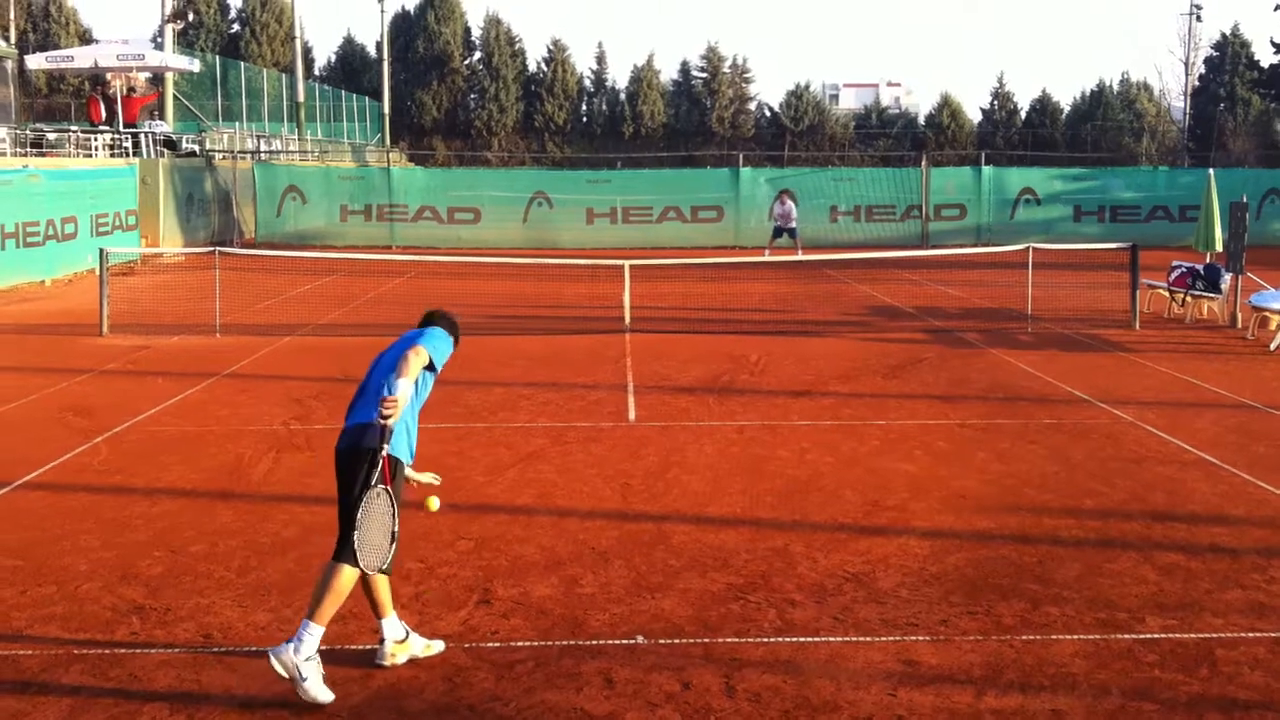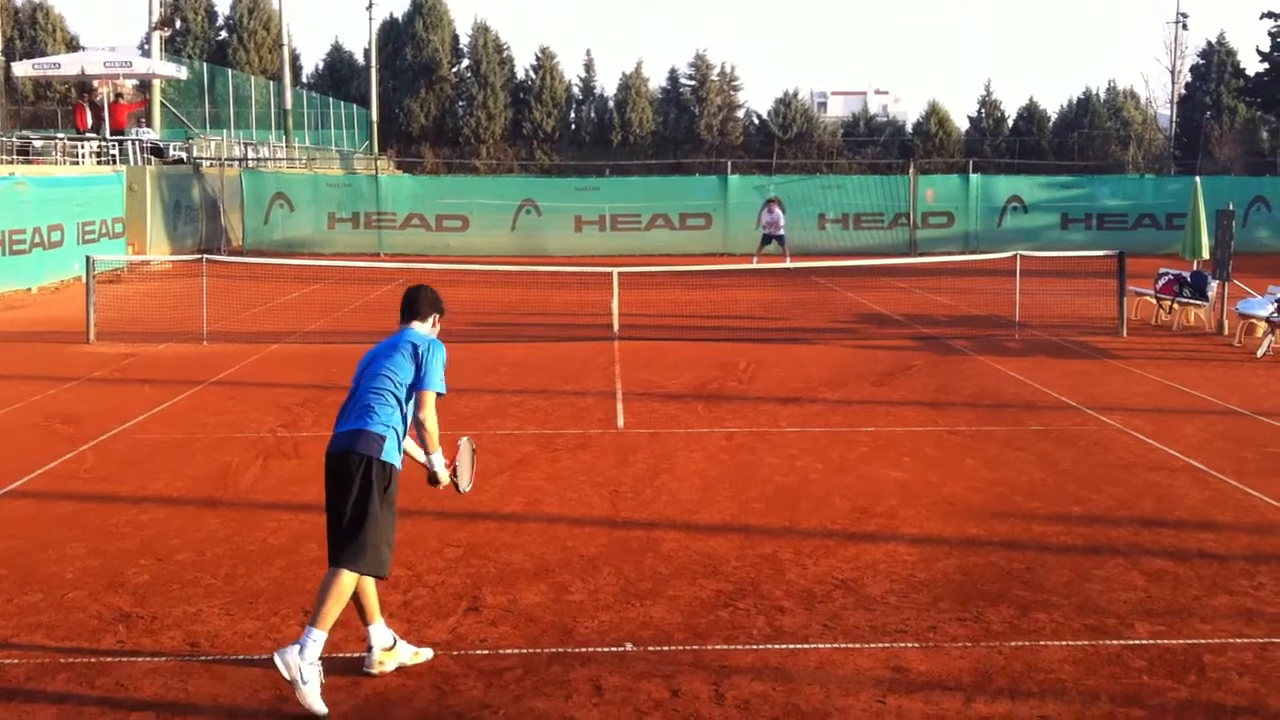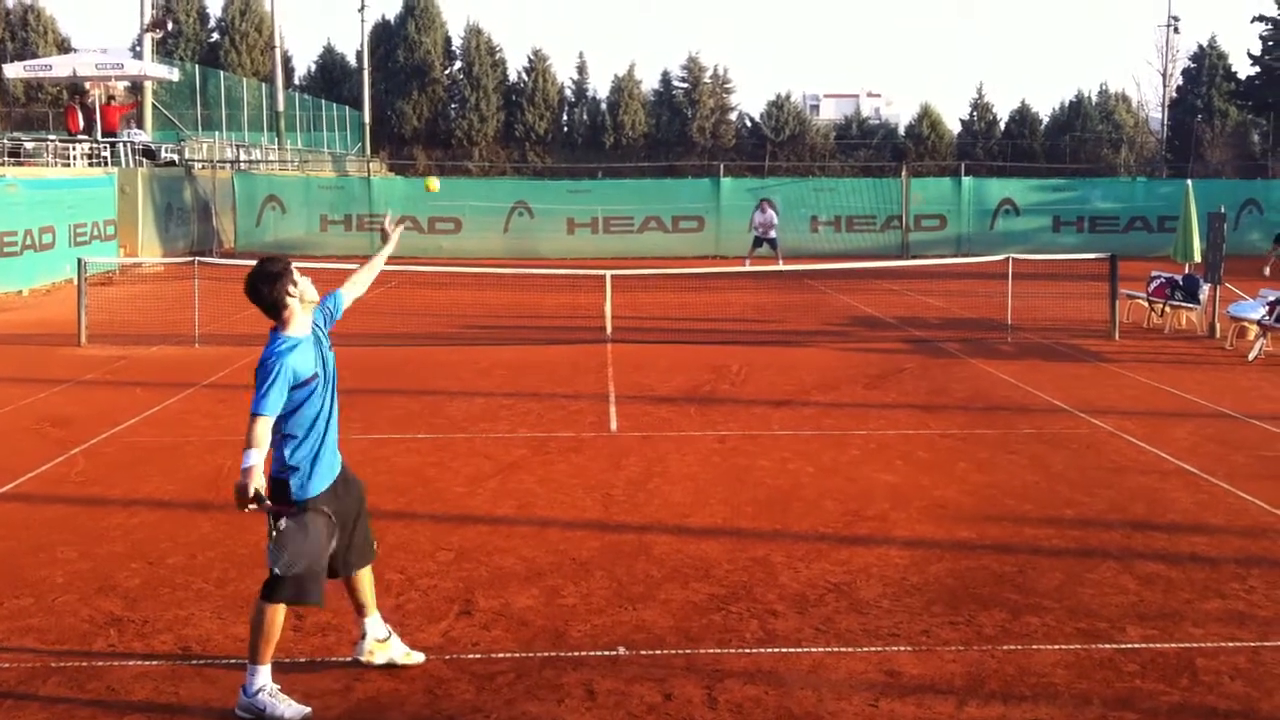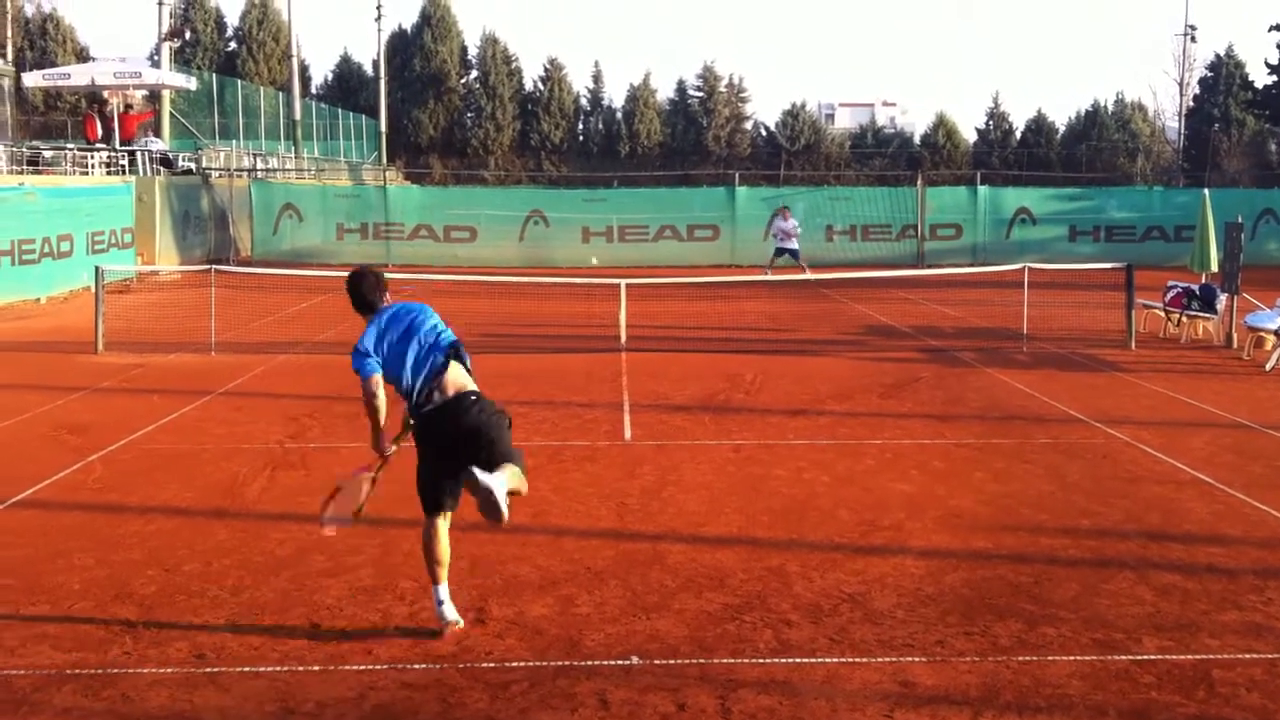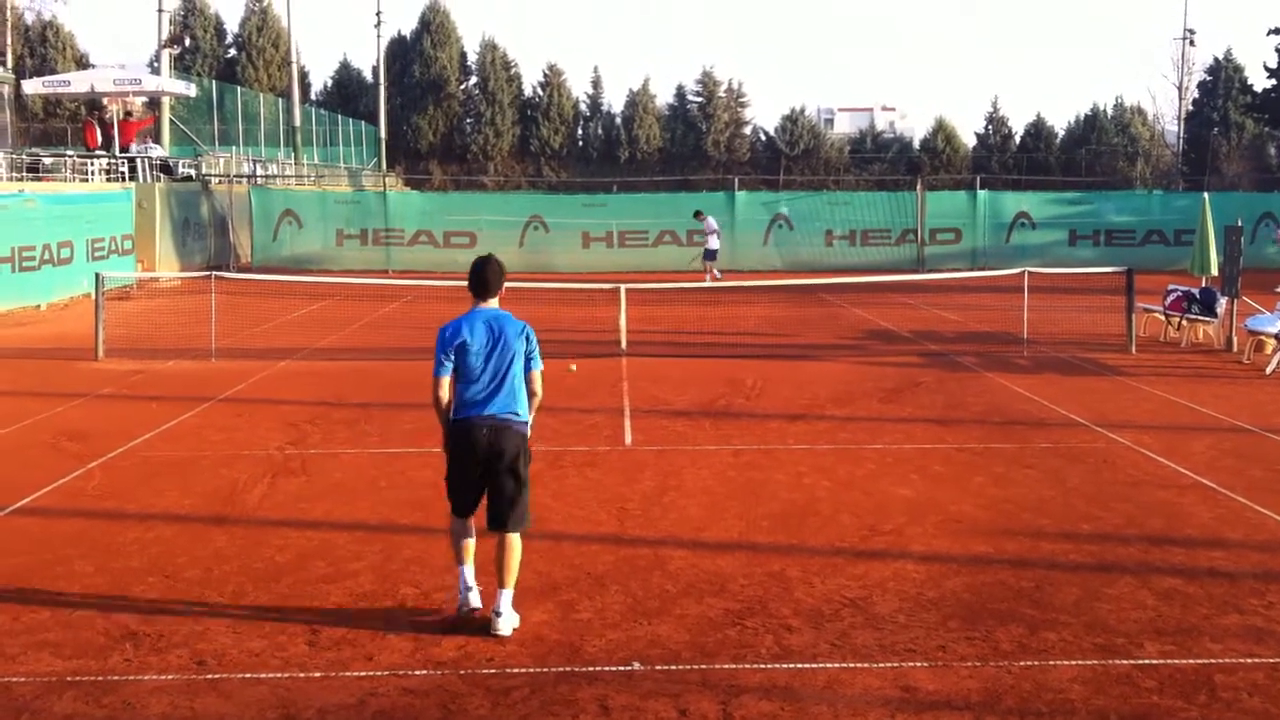
dt=1s
person 1, frame 1
left shoulder: (397, 346)
right shoulder: (438, 337)
right elbow: (414, 357)
left wrist: (409, 472)
right wrist: (403, 392)
left hip: (354, 443)
right hip: (378, 446)
right knee: (357, 550)
left ankle: (395, 639)
right ankle: (301, 649)
person 1, frame 2
left shoulder: (380, 350)
right shoulder: (430, 346)
right elbow: (423, 415)
left wrist: (421, 457)
right wrist: (437, 463)
left hip: (343, 449)
right hip: (371, 455)
left knee: (356, 554)
right knee: (354, 558)
left ankle: (383, 646)
right ankle: (304, 654)
person 1, frame 3
left shoulder: (316, 322)
right shoulder: (280, 359)
left elbow: (352, 287)
right elbow: (260, 422)
left wrist: (387, 246)
right wrist: (252, 468)
left hip: (332, 474)
right hip: (301, 487)
left knee: (356, 553)
right knee: (283, 585)
left ankle: (375, 638)
person 1, frame 4
left shoulder: (364, 346)
right shoulder: (418, 311)
left elbow: (375, 394)
left wrist: (379, 437)
left hip: (431, 422)
right hip: (469, 407)
left knee: (437, 516)
right knee: (513, 477)
left ankle: (444, 605)
right ankle: (494, 482)
person 1, frame 5
left shoulder: (452, 331)
right shoulder: (522, 331)
left elbow: (441, 394)
right elbow: (536, 390)
left wrist: (447, 433)
right wrist: (526, 421)
left hip: (468, 431)
right hip: (511, 433)
left knee: (462, 513)
right knee: (509, 526)
left ankle: (468, 588)
right ankle: (503, 611)
